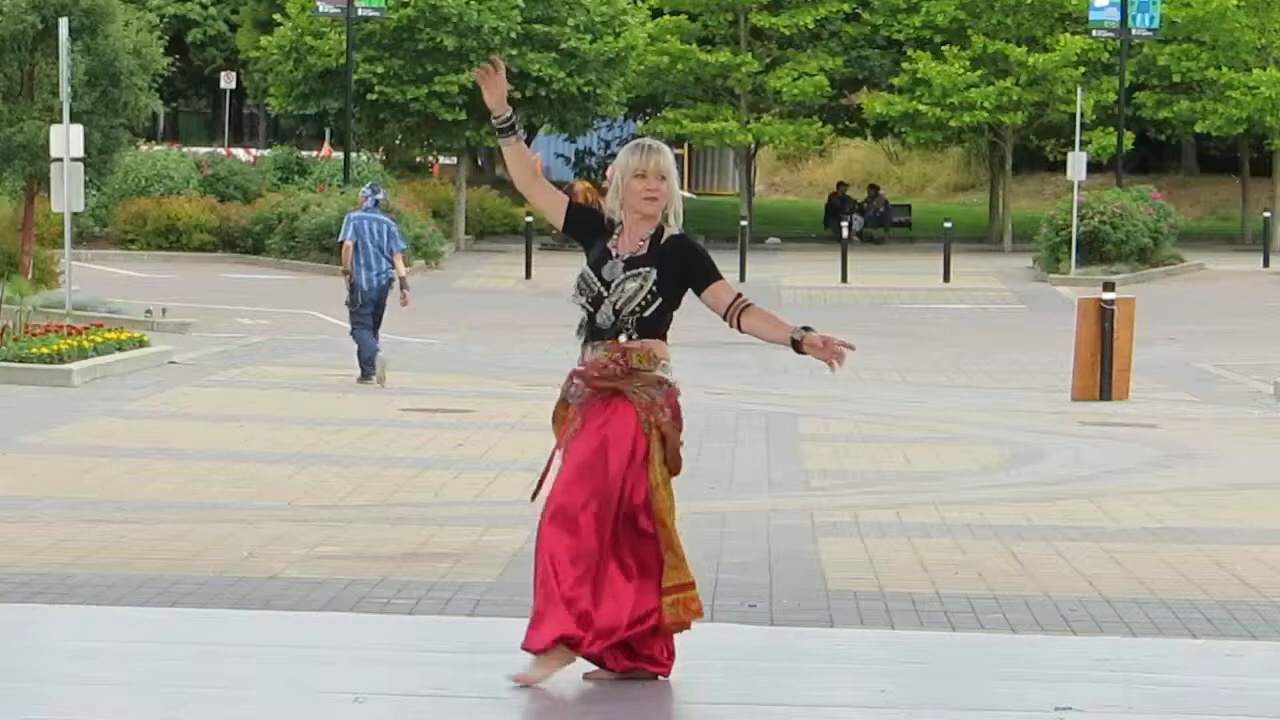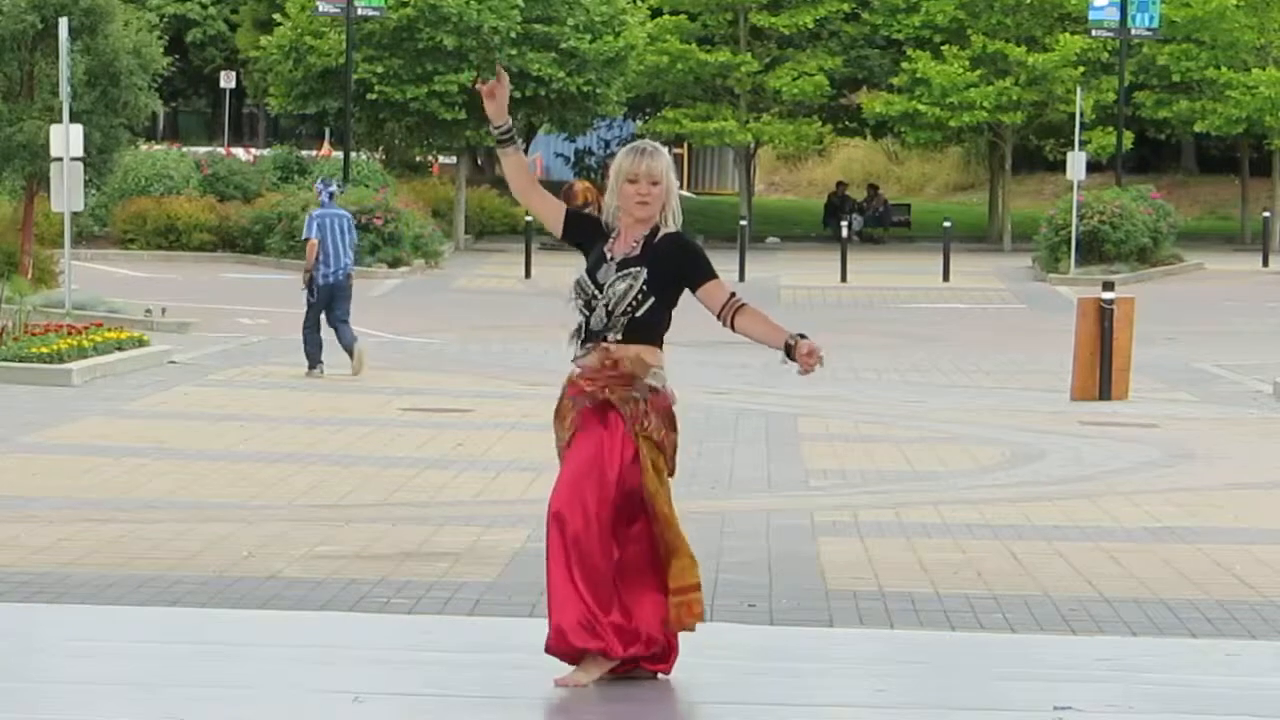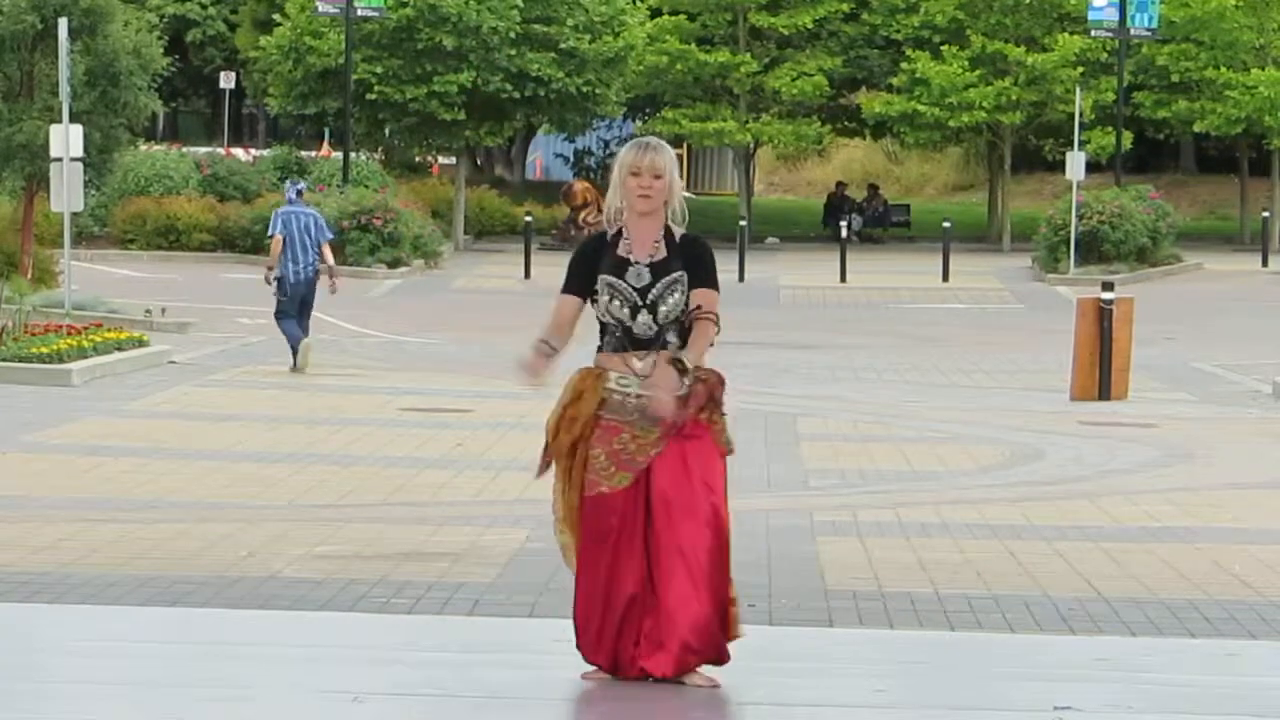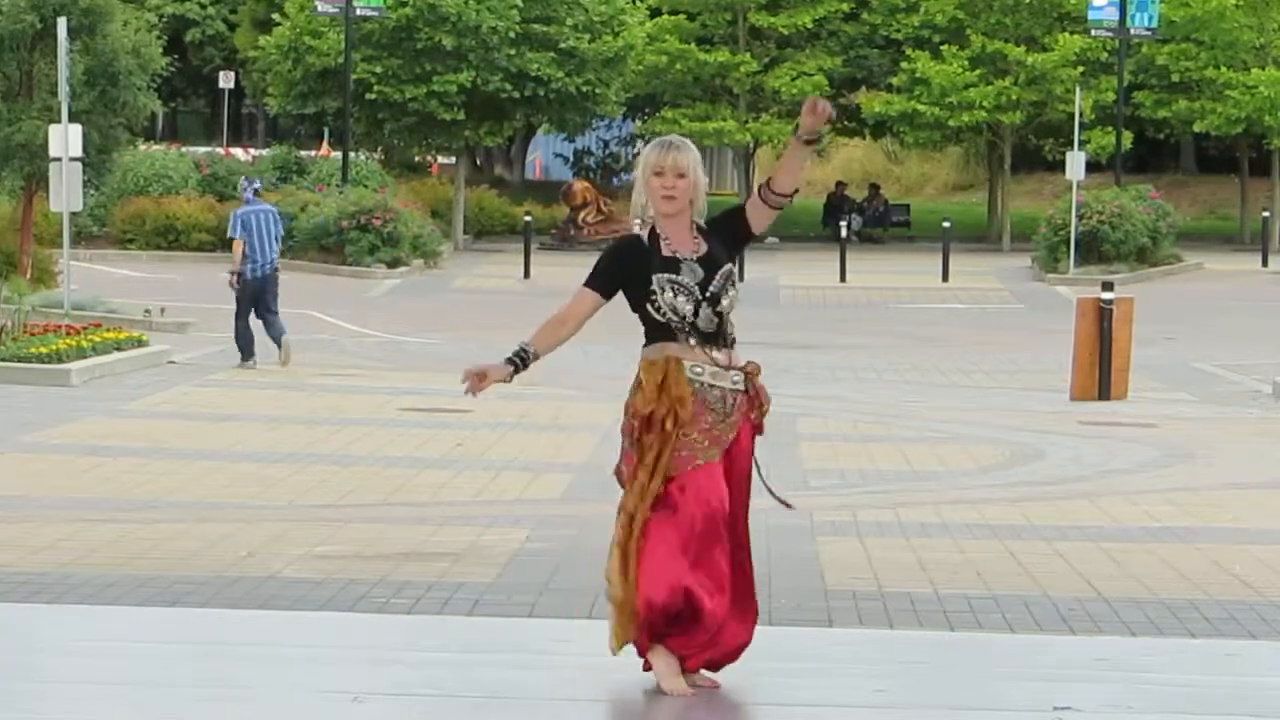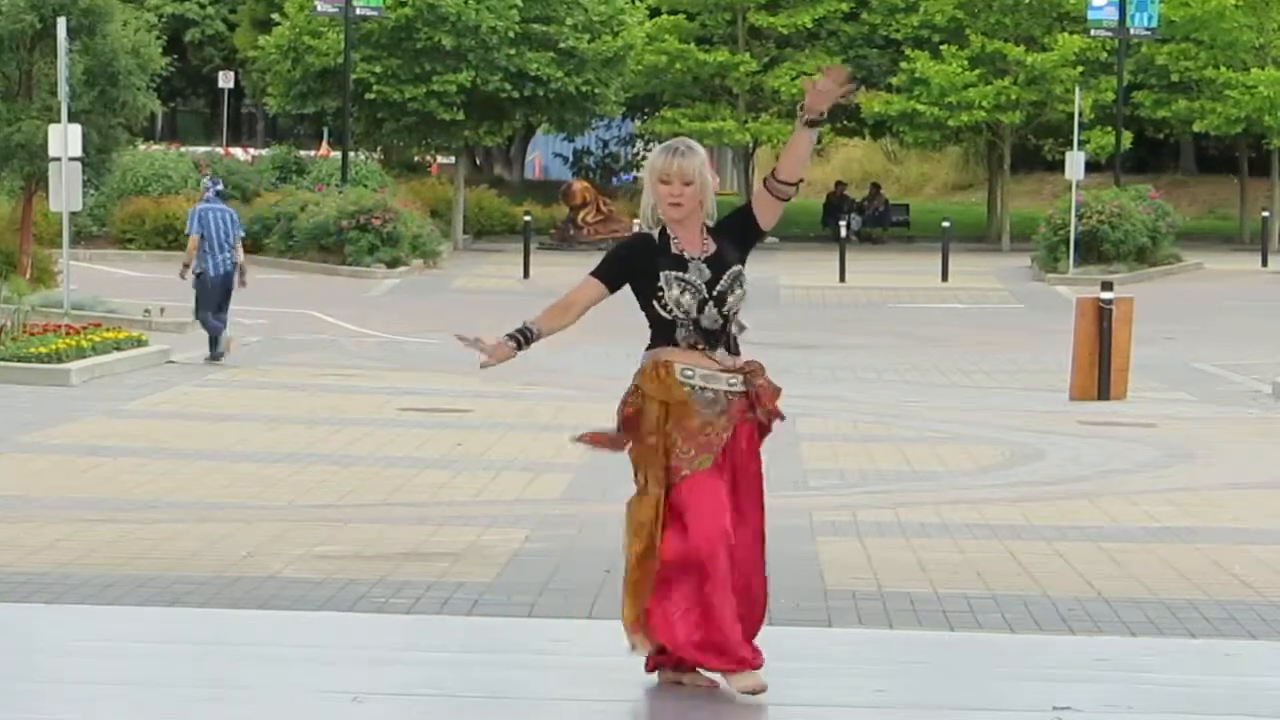
dt=0.5s
person 1, frame 1
left shoulder: (680, 251)
right shoulder: (595, 231)
left elbow: (737, 309)
right elbow: (530, 183)
left wrist: (801, 338)
right wrist: (501, 113)
left hip: (635, 394)
right hip: (593, 393)
left knee: (575, 509)
right knee: (614, 523)
left ankle: (566, 638)
right ankle: (636, 652)
person 1, frame 2
left shoulder: (675, 250)
right shoulder: (594, 235)
left elbow: (731, 309)
right elbow: (527, 191)
left wrist: (790, 343)
right wrist: (500, 121)
left hip: (629, 397)
right hip: (591, 398)
left knee: (581, 515)
right knee: (616, 524)
left ankle: (605, 644)
right ankle: (639, 650)
person 1, frame 3
left shoulder: (691, 249)
right shoulder: (594, 251)
left elbow: (706, 320)
right elbow: (563, 320)
left wrist: (676, 372)
right wrist: (543, 351)
left hip: (683, 407)
right hip: (611, 405)
left knee: (690, 529)
right knee: (611, 531)
left ankle: (680, 652)
right ankle: (612, 652)
person 1, frame 4
left shoulder: (721, 235)
right shoulder: (628, 251)
left elbow: (777, 193)
right elbow: (571, 315)
left wrist: (806, 136)
right wrist: (511, 364)
left hip: (729, 400)
right hip: (670, 395)
left knee: (720, 530)
right knee: (688, 511)
left ankle: (691, 651)
right ankle: (661, 639)
person 1, frame 5
left shoulder: (730, 236)
right shoulder: (639, 250)
left elbow: (783, 184)
right elbow: (575, 301)
left wrist: (812, 114)
right wrist: (513, 342)
left hip: (731, 402)
right hip: (672, 398)
left knee: (731, 530)
right knee: (696, 521)
left ankle: (679, 654)
right ankle: (717, 653)
person 2, frame 1
left shoulder: (353, 218)
right shoulder: (388, 223)
left elbow: (347, 245)
right elbow: (397, 256)
left wrist: (346, 271)
right wrist: (404, 285)
left hip: (362, 282)
right hip: (383, 282)
left knee: (360, 328)
right knee: (372, 328)
left ankle: (376, 356)
right ankle: (368, 372)
person 2, frame 2
left shoulder: (315, 216)
right shoulder: (346, 217)
left elbow: (313, 243)
left wrist: (307, 270)
left hip: (320, 277)
right hip: (342, 278)
left knee: (312, 322)
right knee: (340, 321)
left ankle: (315, 366)
right ankle: (353, 347)
person 2, frame 3
left shoulder: (281, 213)
right shoulder: (315, 215)
left elbow: (277, 240)
right elbow: (325, 246)
left wrist: (270, 268)
right wrist: (332, 273)
left hip: (289, 275)
right hip: (310, 274)
left knee: (284, 316)
right knee: (302, 317)
left ankle: (301, 343)
right ankle: (299, 359)
person 2, frame 4
left shoulder: (240, 214)
right shoulder: (271, 211)
left elbow: (238, 244)
left wrist: (233, 272)
left hip: (248, 272)
right hip: (269, 271)
left knee: (243, 315)
right knee: (270, 314)
left ankle: (248, 358)
right ankle: (282, 339)
person 2, frame 5
left shoulder: (199, 210)
right shoulder: (229, 212)
left elbow: (194, 239)
right elbow: (237, 243)
left wrist: (186, 265)
right wrist: (242, 271)
left hip: (208, 269)
right hip: (228, 268)
left knee: (203, 312)
right knee: (220, 311)
left ankle: (222, 334)
right ankle: (216, 352)
